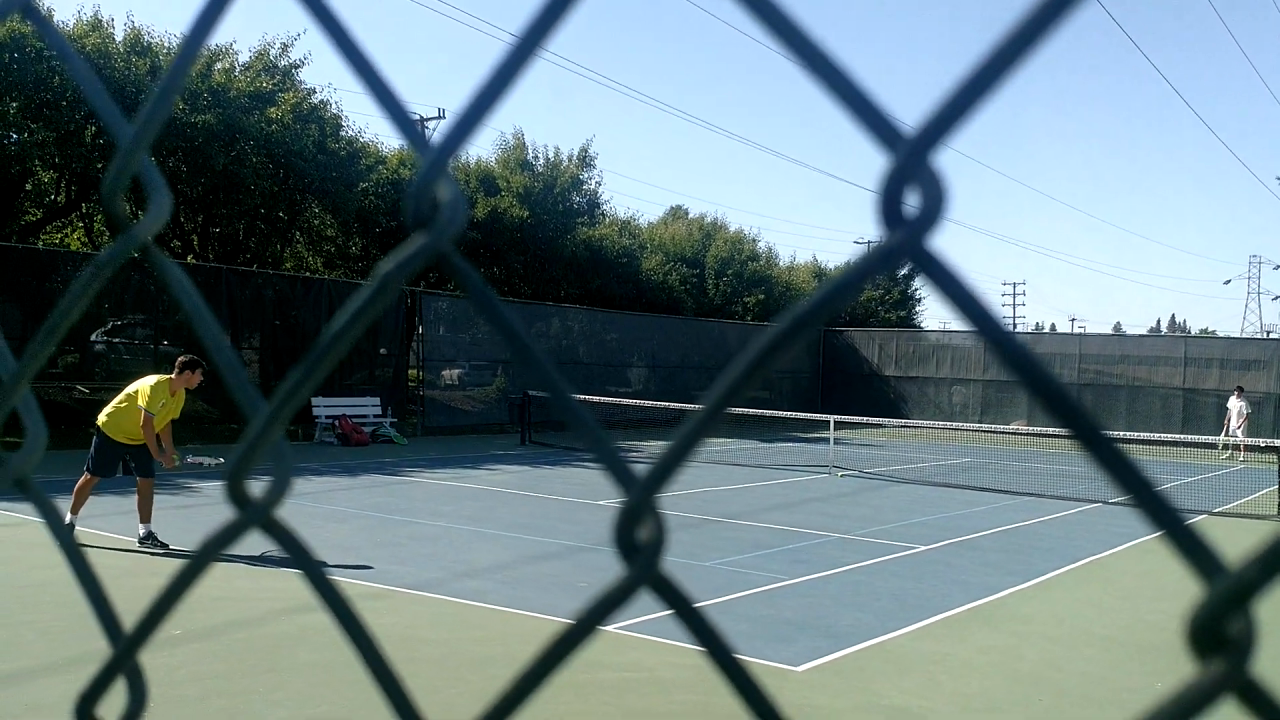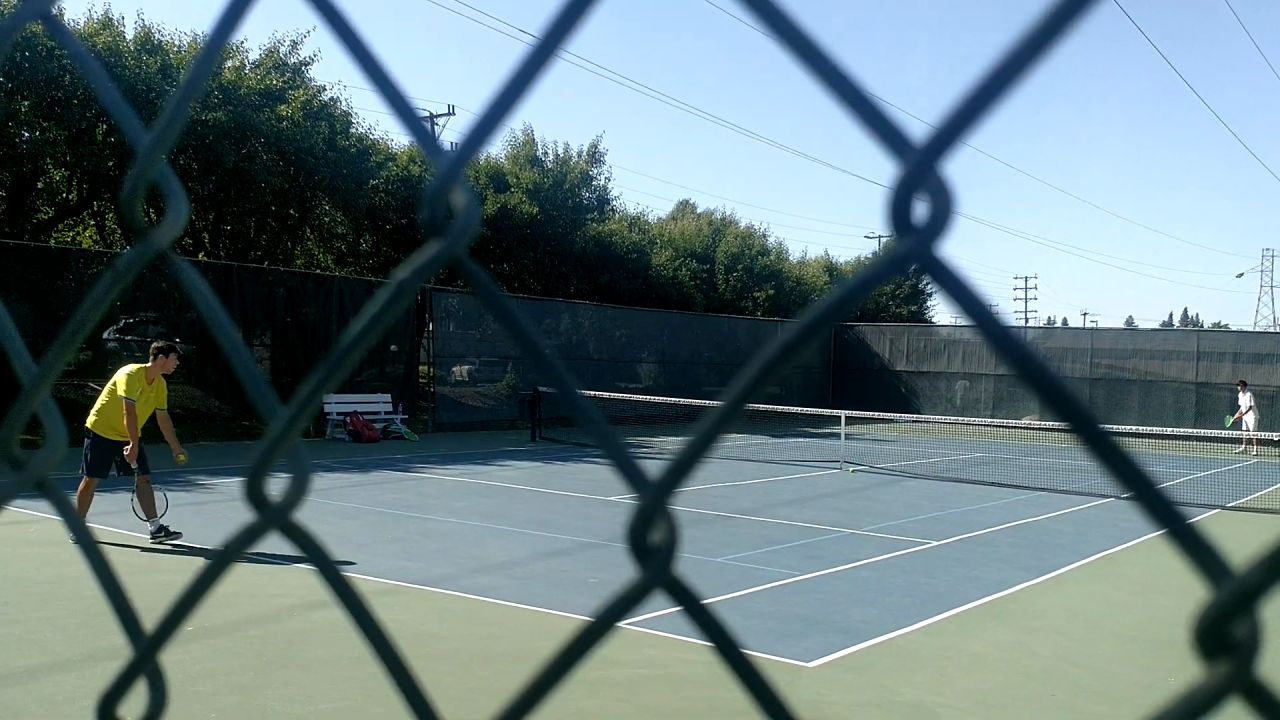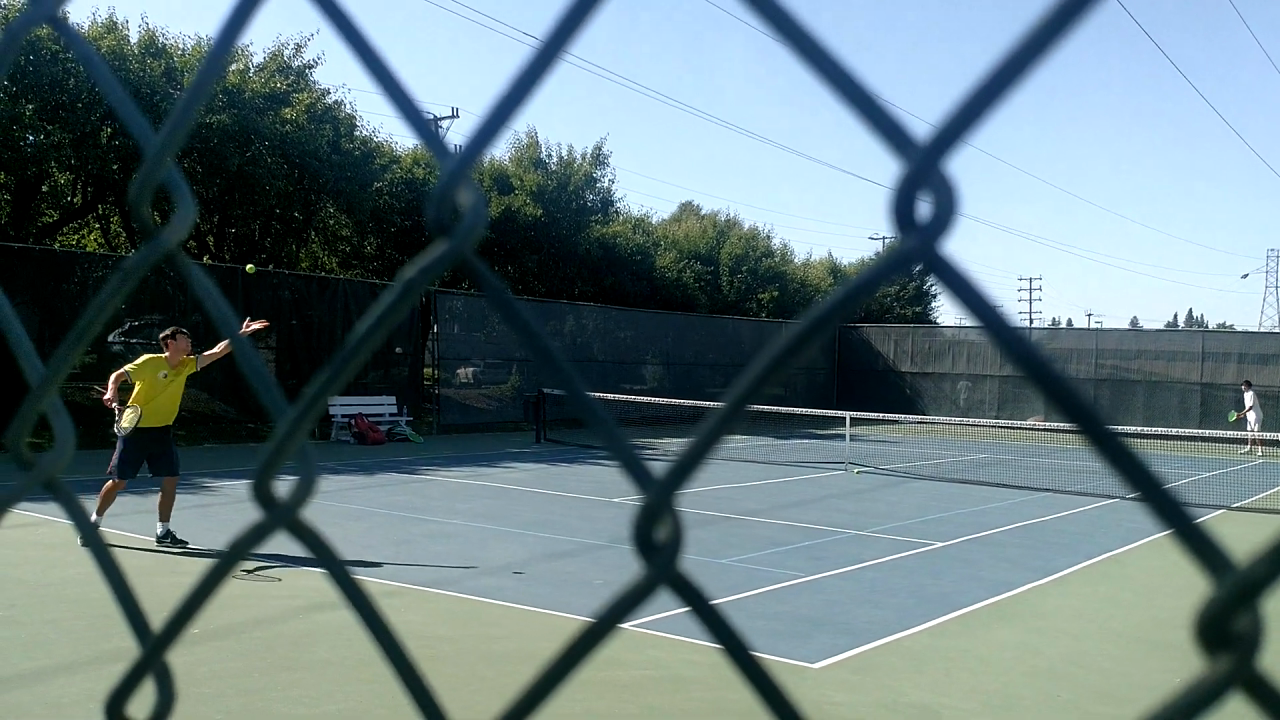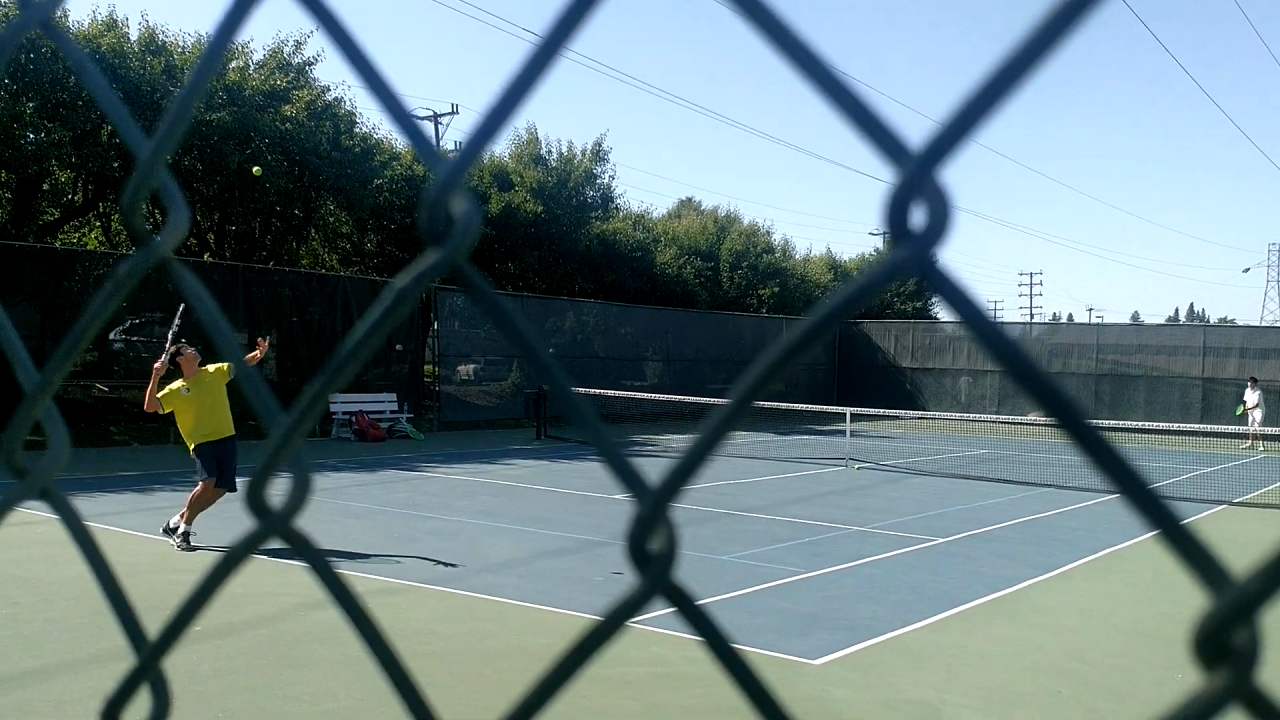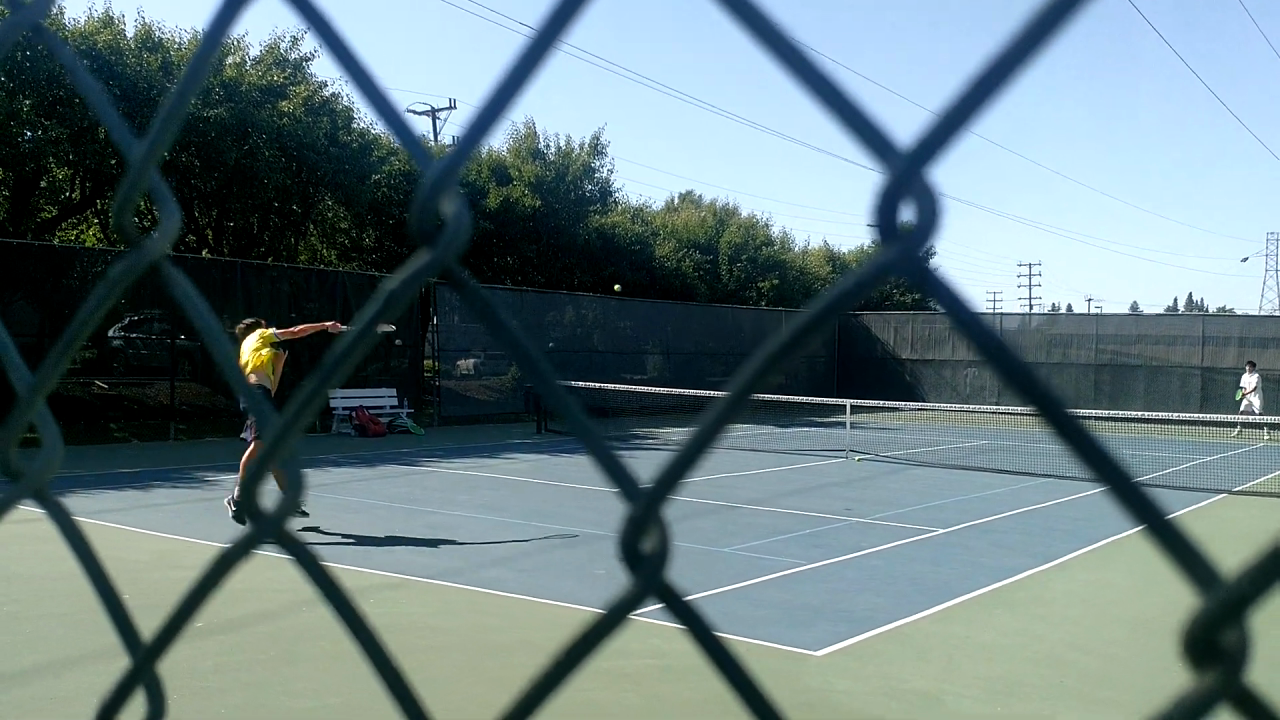
dt=0.4s
person 1, frame 1
left shoulder: (179, 395)
right shoulder: (154, 387)
left elbow: (165, 422)
right elbow: (146, 425)
left wrist: (170, 451)
right wrist: (158, 455)
left hip: (138, 439)
right hip: (111, 431)
left knee: (147, 481)
right knee: (91, 477)
left ankle: (145, 533)
right ankle: (69, 523)
person 1, frame 2
left shoulder: (160, 384)
right shoulder: (130, 374)
left elbow: (163, 417)
right elbow: (129, 413)
left wrist: (176, 447)
right wrist: (134, 446)
left hip: (129, 436)
right hip: (101, 431)
left knee: (143, 479)
right knee: (91, 479)
left ankle: (156, 528)
person 1, frame 3
left shoulder: (186, 365)
right shoulder: (149, 362)
left elbow: (216, 352)
right elbow: (117, 376)
left wrist: (242, 334)
right wrist: (111, 393)
left hip: (161, 431)
right hip: (134, 429)
left knee: (171, 479)
right knee: (119, 481)
left ankle: (163, 532)
right ankle: (93, 524)
person 1, frame 4
left shoulder: (214, 372)
right shoulder: (175, 390)
left elbow: (244, 363)
right elbow: (150, 407)
left wrist: (260, 352)
right wrist: (155, 376)
left hip: (226, 439)
right hip: (203, 442)
left knee: (218, 490)
right knee: (207, 484)
left ankle: (176, 523)
right ankle: (182, 529)
person 1, frame 5
left shoulder: (249, 350)
right shoulder: (257, 337)
right elbow: (295, 332)
left wrist: (278, 363)
right wrist: (325, 326)
left hip: (262, 394)
right hip: (257, 392)
right knee: (259, 444)
right ankle: (237, 496)
